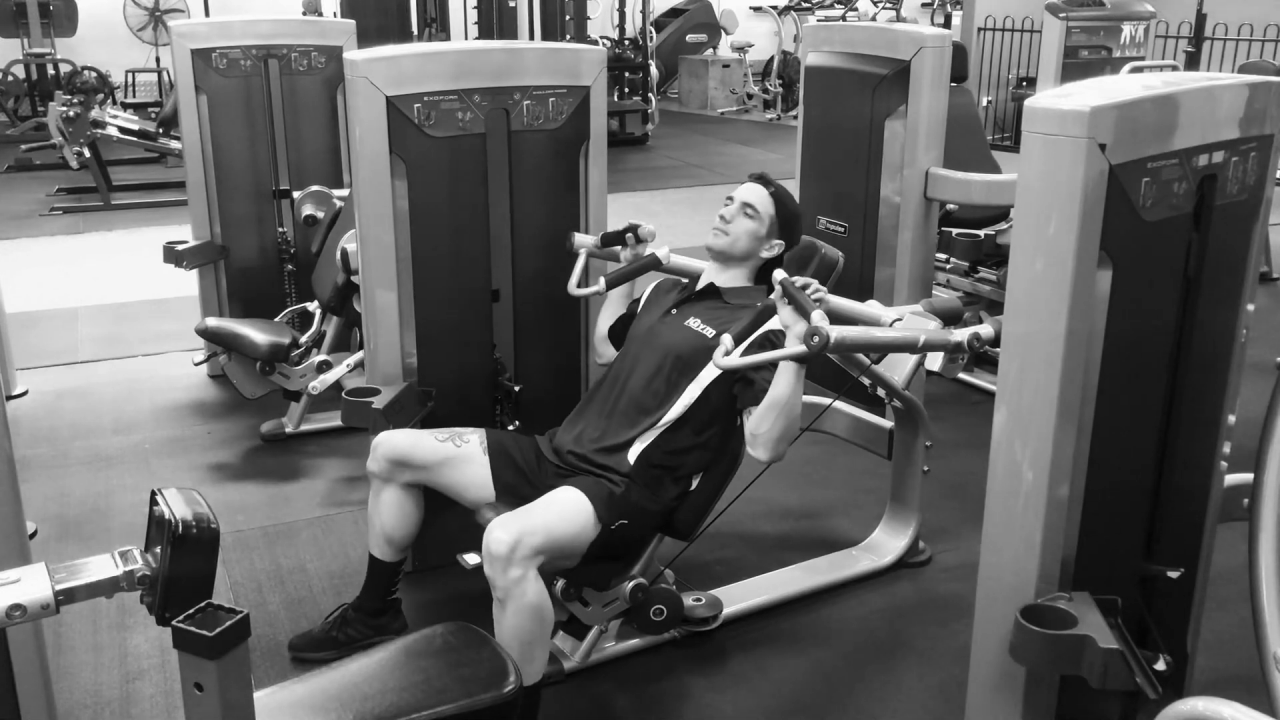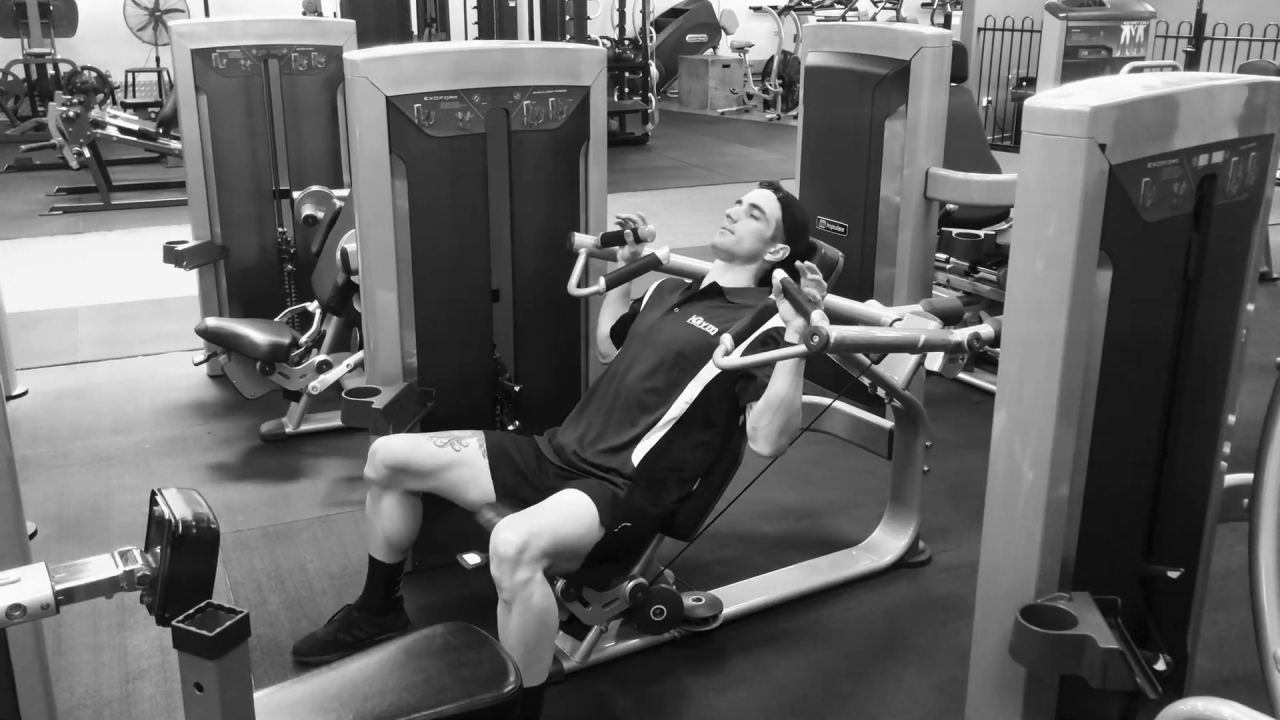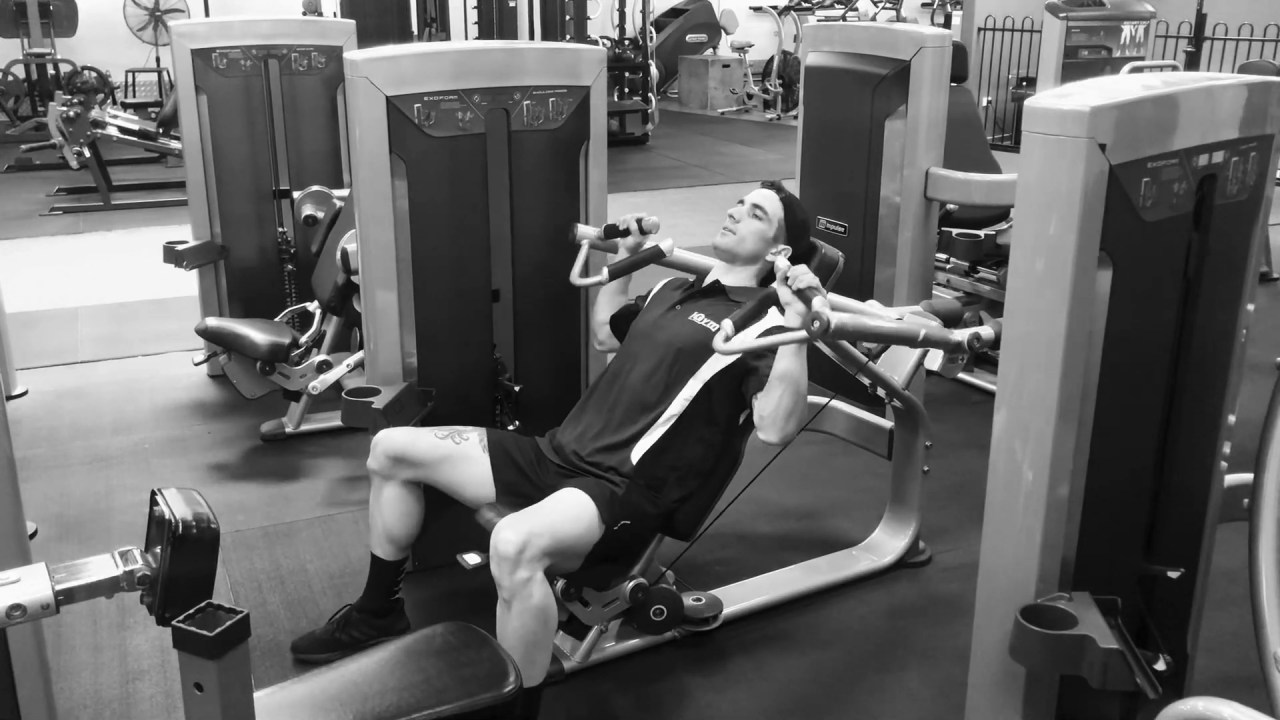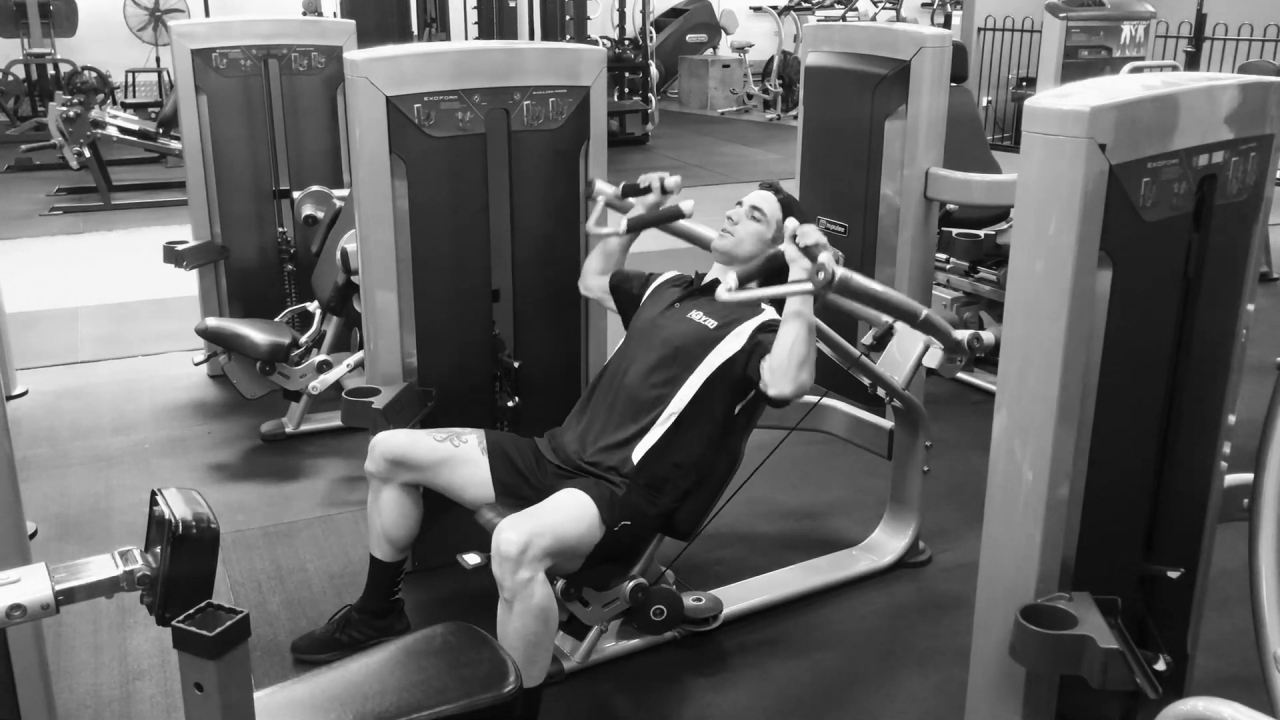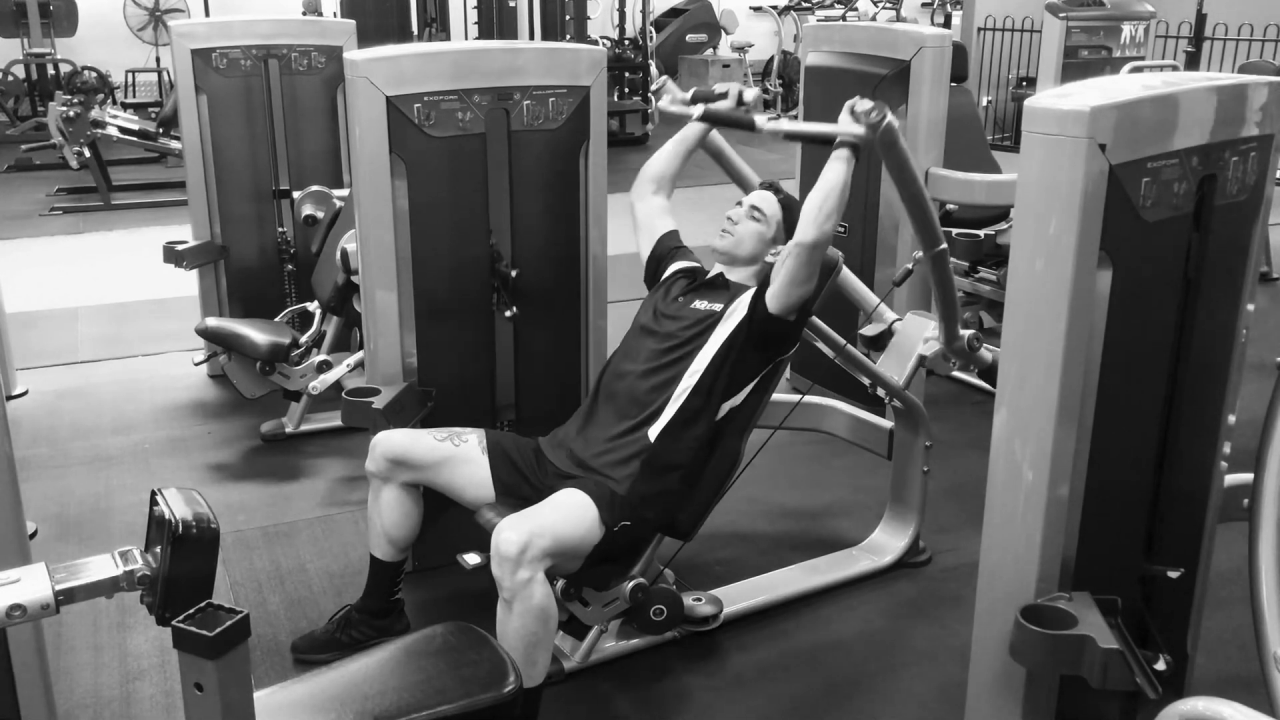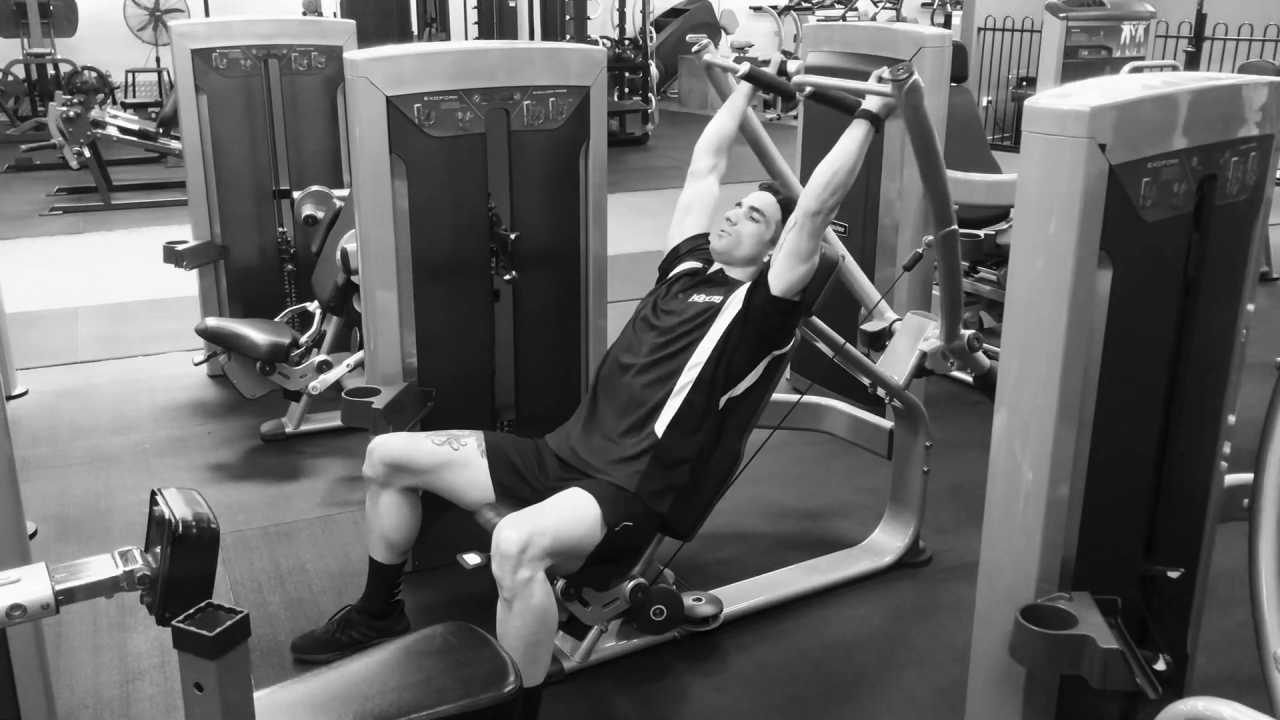
dt=0.5s
person 1, frame 1
left shoulder: (757, 325)
right shoulder: (669, 291)
left elbow: (765, 445)
left wrist: (796, 346)
right wrist: (626, 270)
left hip: (627, 488)
right hip: (560, 453)
left knee: (508, 544)
right knee: (392, 451)
right ankle: (375, 611)
person 1, frame 2
left shoulder: (760, 325)
right shoulder: (671, 290)
left elbow: (769, 440)
left wrist: (796, 338)
right wrist: (624, 265)
left hip: (627, 488)
right hip: (559, 454)
left knee: (515, 546)
right knee: (388, 458)
right ankle: (377, 613)
person 1, frame 3
left shoulder: (761, 322)
right shoulder: (677, 289)
left elbow: (776, 427)
right elbow: (605, 335)
left wrist: (796, 322)
right wrist: (624, 258)
left hip: (626, 487)
right hip: (560, 453)
left knee: (515, 545)
right knee: (392, 450)
right ankle: (378, 612)
person 1, frame 4
left shoulder: (759, 324)
right shoulder: (673, 287)
left elbow: (786, 384)
right elbow: (592, 279)
left wrist: (801, 277)
right wrist: (636, 216)
left hip: (623, 488)
right hip: (558, 454)
left knee: (517, 545)
right knee: (390, 451)
right ankle: (378, 614)
person 1, frame 5
left shoulder: (762, 313)
right shoulder: (681, 275)
left elbow: (812, 241)
right elbow: (647, 191)
left wrist: (845, 148)
right wrist: (702, 121)
left hip: (625, 489)
right hip: (558, 454)
left knee: (516, 546)
right knee: (390, 452)
right ankle: (378, 612)
person 1, frame 6
left shoulder: (760, 306)
right shoulder: (688, 268)
left elbow: (814, 210)
right elbow: (707, 163)
left wrist: (867, 116)
right wrist: (745, 87)
left hip: (628, 488)
right hip: (561, 454)
left knee: (517, 546)
right knee: (388, 455)
right ankle: (378, 614)
